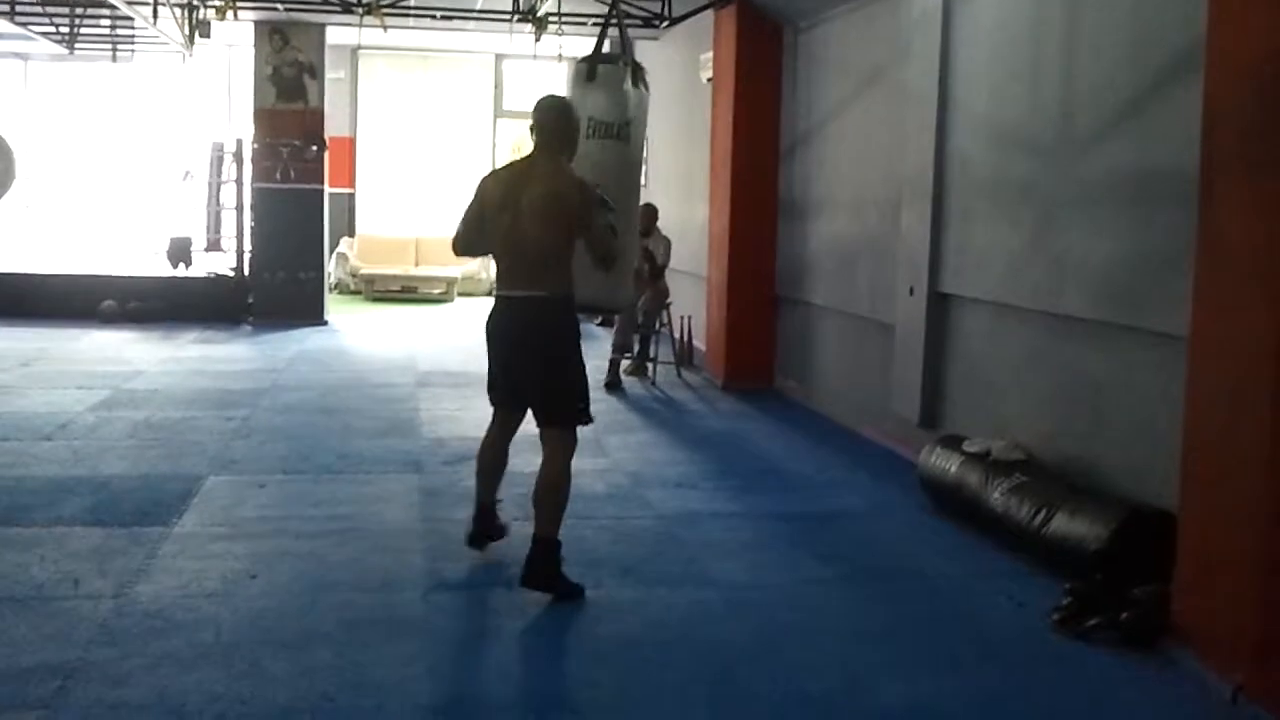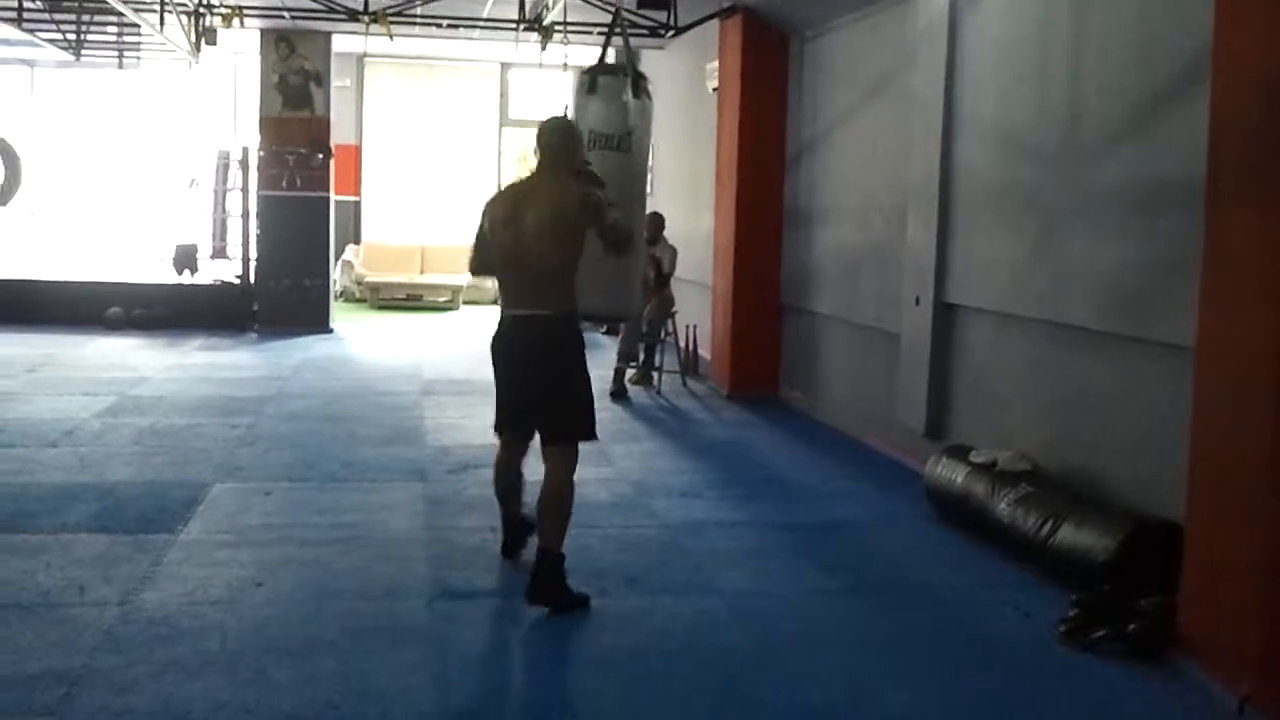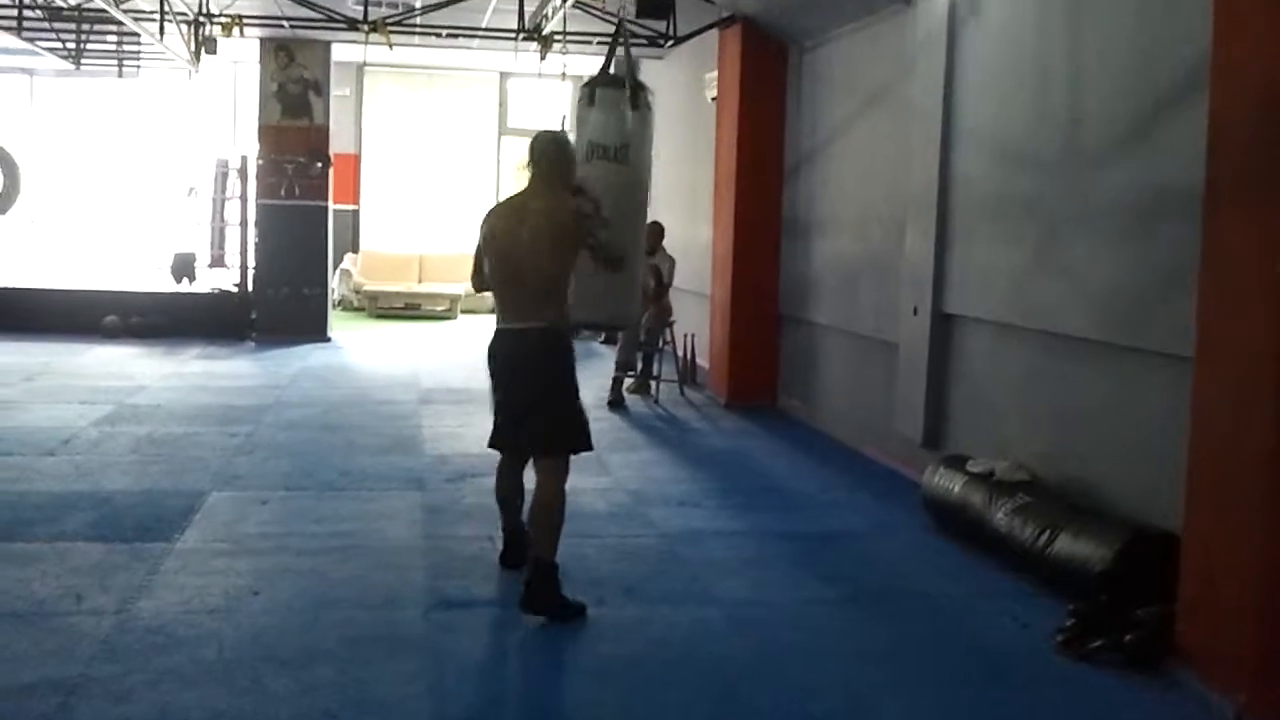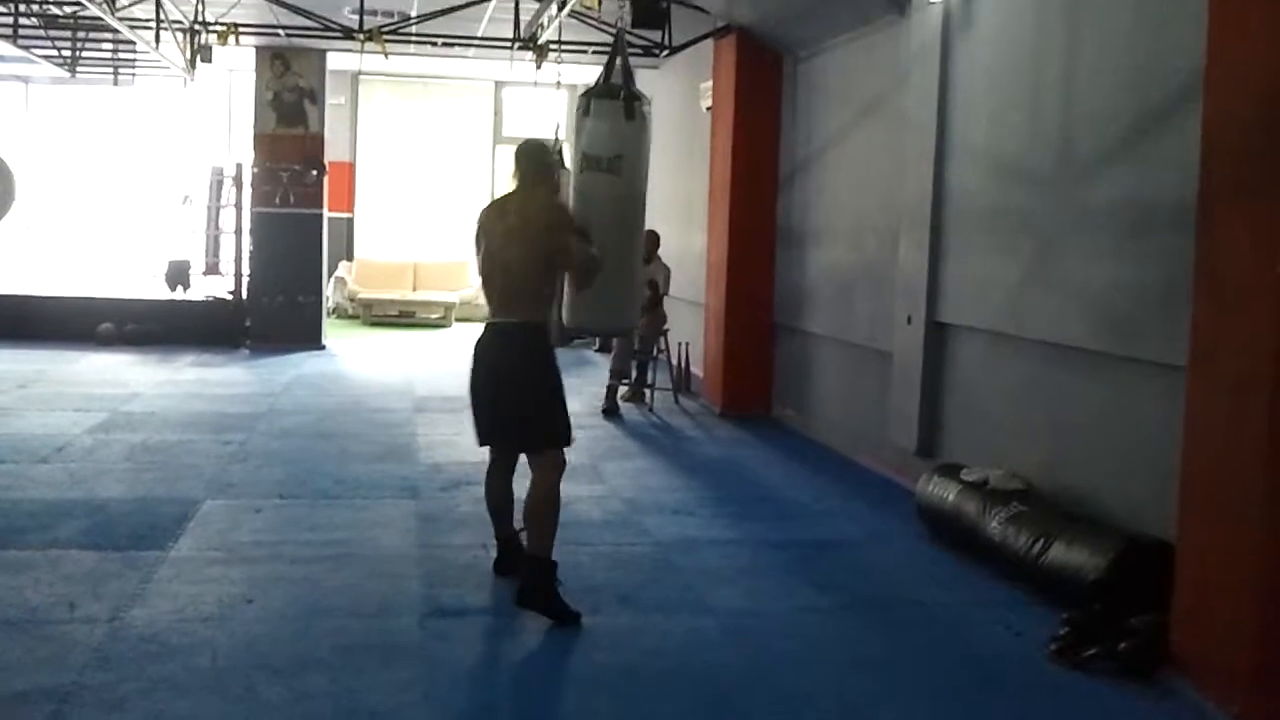
dt=0.1s
person 1, frame 1
left shoulder: (493, 182)
right shoulder: (572, 187)
left elbow: (463, 246)
right elbow: (605, 258)
right wrist: (602, 218)
left hip: (505, 315)
right hip: (549, 319)
left knee: (504, 419)
right knee: (558, 441)
left ankle: (483, 519)
right ankle: (542, 562)
person 1, frame 2
left shoulder: (500, 202)
right shoulder: (579, 199)
left elbow: (480, 266)
right elbow: (621, 243)
left hip: (510, 333)
right hip: (554, 336)
left knee: (512, 441)
right knee: (561, 458)
left ankle: (513, 530)
right ankle: (547, 574)
person 1, frame 3
left shoulder: (497, 216)
right shoulder: (572, 209)
left elbow: (480, 279)
right elbow: (613, 262)
right wrist: (592, 219)
left hip: (506, 345)
right hip: (546, 348)
left knee: (513, 455)
right knee: (553, 467)
left ankle: (515, 542)
right ankle: (542, 583)
person 1, frame 4
left shoulder: (490, 214)
right shoulder: (549, 209)
right elbow: (583, 275)
right wrist: (581, 247)
left hip: (492, 343)
right hip: (527, 346)
left knee: (502, 457)
right knee: (547, 463)
left ankle: (508, 550)
right ankle: (538, 580)
